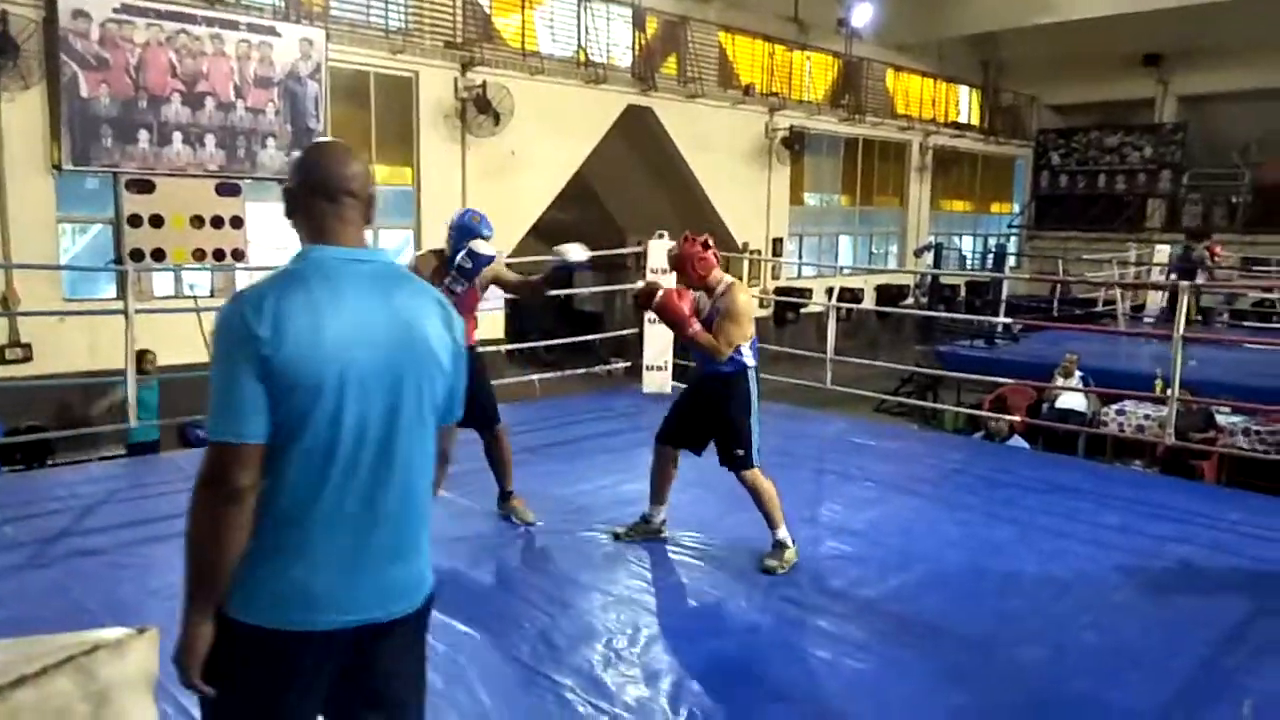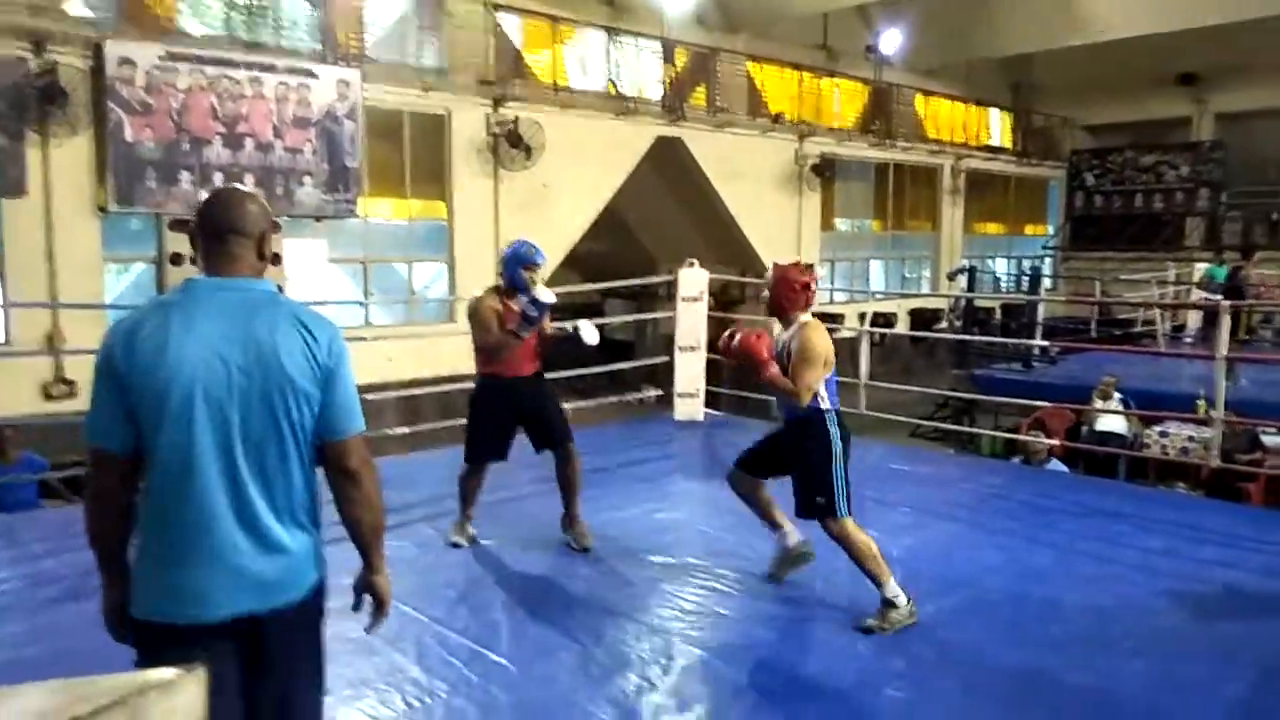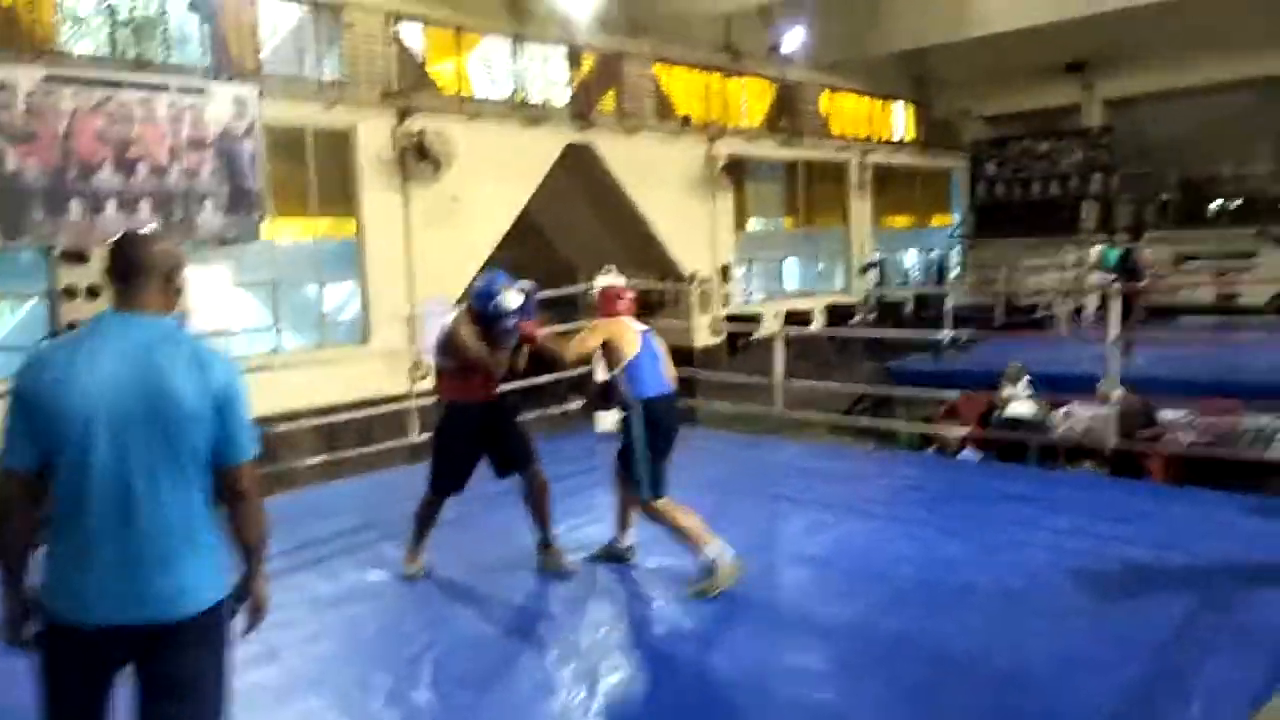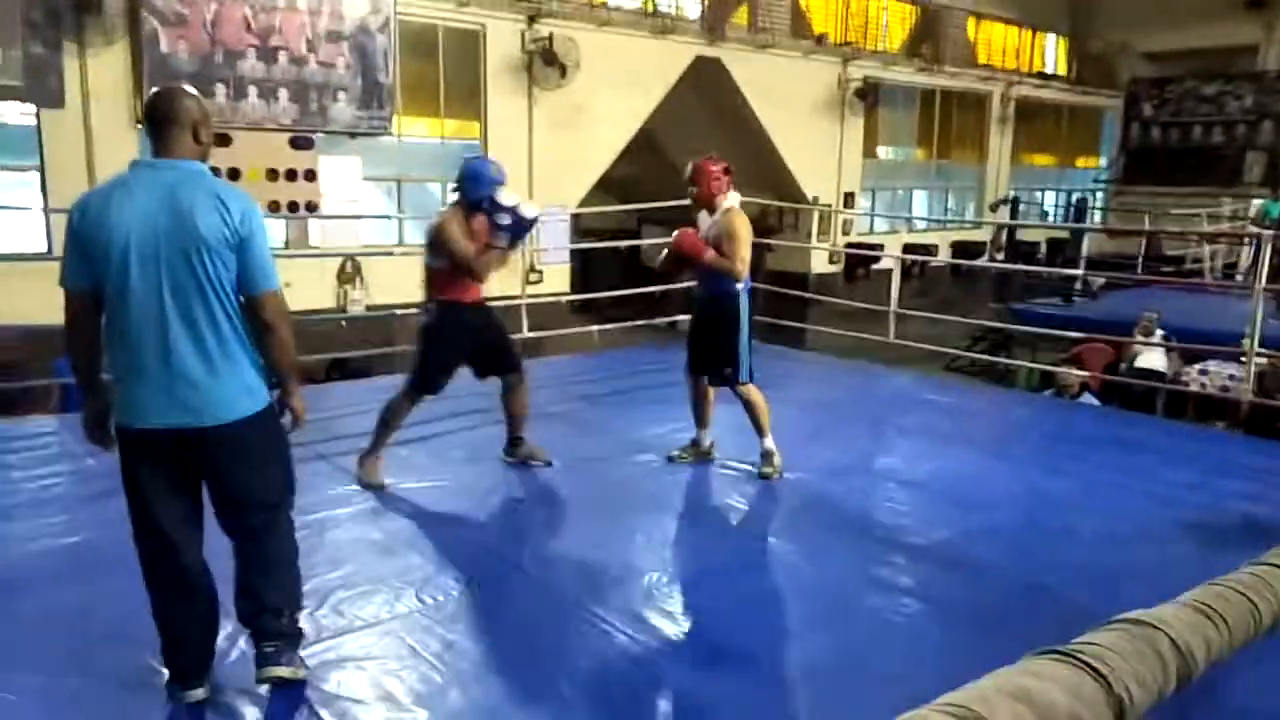
dt=1s
person 1, frame 1
left shoulder: (257, 314)
right shoulder: (434, 310)
left elbow: (232, 484)
left wrist: (201, 611)
left hip: (279, 602)
right hip: (398, 589)
person 1, frame 2
left shoulder: (134, 337)
right shoulder: (314, 334)
left elbow: (110, 480)
right elbow: (350, 468)
left wrist: (114, 577)
right wrist: (374, 563)
left hip: (179, 596)
right hip: (288, 582)
person 1, frame 3
left shoulder: (45, 369)
right shoulder: (210, 369)
right elbow: (241, 490)
right wrist: (254, 572)
left hip: (79, 601)
right hip: (184, 596)
person 1, frame 4
left shoulder: (94, 209)
right shoulder: (232, 205)
left elbow: (80, 318)
right elbow: (267, 312)
left wrist: (92, 394)
right wrist: (291, 384)
left hip: (143, 413)
right hip: (235, 406)
left knee: (169, 548)
right knee: (264, 528)
left ankle: (189, 677)
right ankle: (277, 647)
person 2, frame 1
left shoulder: (736, 298)
right shoulder: (701, 293)
left elbow: (721, 351)
right elbow: (692, 335)
left wrist: (686, 322)
right wrist: (665, 307)
left hip: (734, 385)
right hip: (704, 380)
left knee: (747, 471)
right knee: (665, 446)
left ankle: (784, 542)
right ankle: (653, 520)
person 2, frame 2
left shoulder: (811, 337)
right shoulder: (790, 333)
left elbow: (800, 395)
right elbow: (784, 378)
left wrist: (763, 366)
right wrist: (747, 352)
left hip: (821, 431)
right hip: (797, 428)
left knee: (834, 521)
right knee: (742, 476)
left ankle: (898, 602)
right ankle: (792, 542)
person 2, frame 3
left shoulder: (608, 328)
right shoulder: (647, 333)
left elbow: (569, 354)
right elbow: (668, 380)
left hip: (645, 415)
right hip: (662, 409)
left knee: (652, 502)
right knee: (625, 471)
left ankle: (719, 559)
right ankle: (623, 542)
person 2, frame 4
left shoulder: (734, 221)
right shoulder: (707, 217)
left elbow: (738, 270)
left wrist: (702, 254)
right wrist: (676, 258)
left hip: (730, 305)
right hip: (707, 303)
left knee: (740, 383)
right knee: (698, 376)
left ankle: (769, 449)
right ankle: (702, 443)
person 3, frame 1
left shoulder: (488, 266)
right shoulder: (425, 265)
left elbow: (527, 288)
left wrist: (559, 270)
right wrist: (459, 278)
left hip: (463, 356)
left knee: (493, 430)
left ankle: (507, 497)
person 3, frame 2
left shoulder: (535, 297)
right shoulder: (485, 304)
left elbow: (545, 339)
right elbow: (494, 351)
right wrist: (523, 325)
left hip: (533, 383)
right hip: (496, 388)
left knee: (566, 449)
right knee: (478, 460)
left ankle: (571, 520)
right ankle: (464, 520)
person 3, frame 3
left shoulder: (493, 322)
right shoulder: (459, 332)
left elbow: (515, 367)
right elbow: (495, 370)
left wrist: (522, 330)
right wrist: (508, 331)
left hip: (492, 406)
right hip: (460, 415)
left knee: (533, 473)
right knee: (440, 491)
left ankle: (547, 546)
right ankle: (416, 548)
person 3, frame 4
left shoulder: (482, 217)
right shoulder: (450, 224)
left elbow: (495, 262)
right elbow: (479, 270)
left wrist: (514, 235)
right wrist: (502, 234)
left hip: (475, 308)
right hip: (448, 314)
left knee: (514, 375)
right knee: (415, 391)
left ankle: (516, 443)
right ankle: (371, 455)
